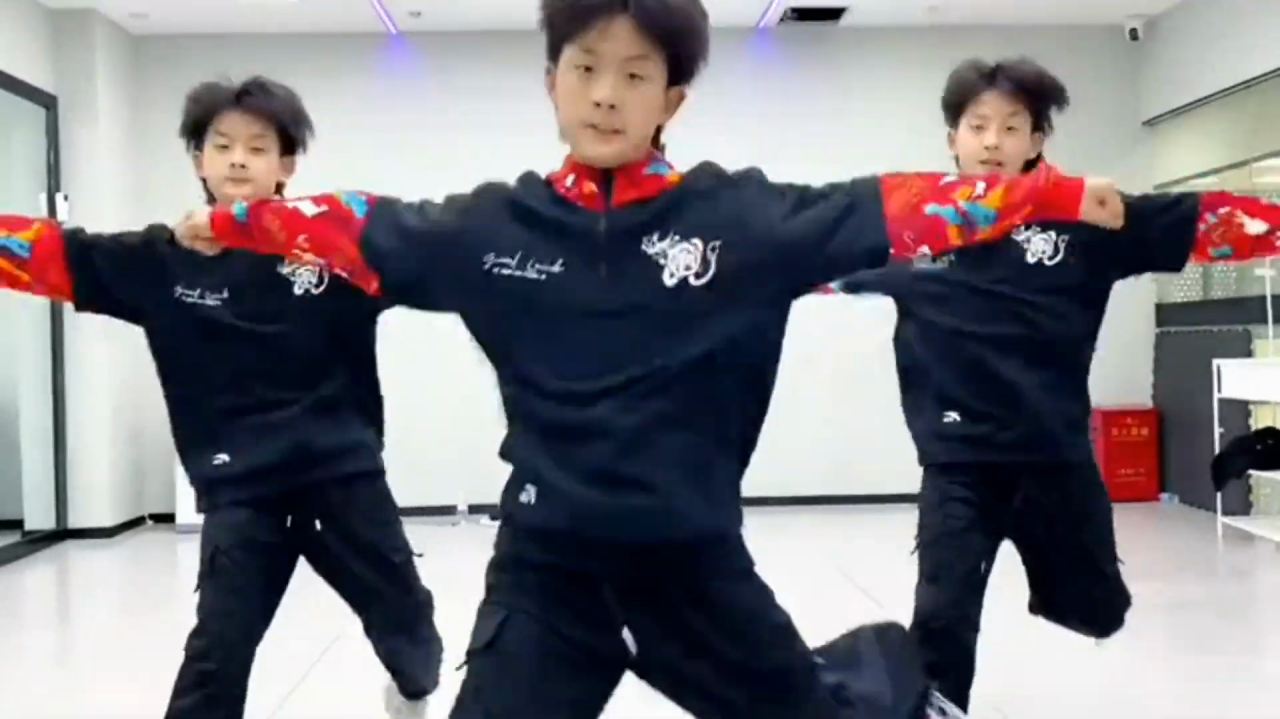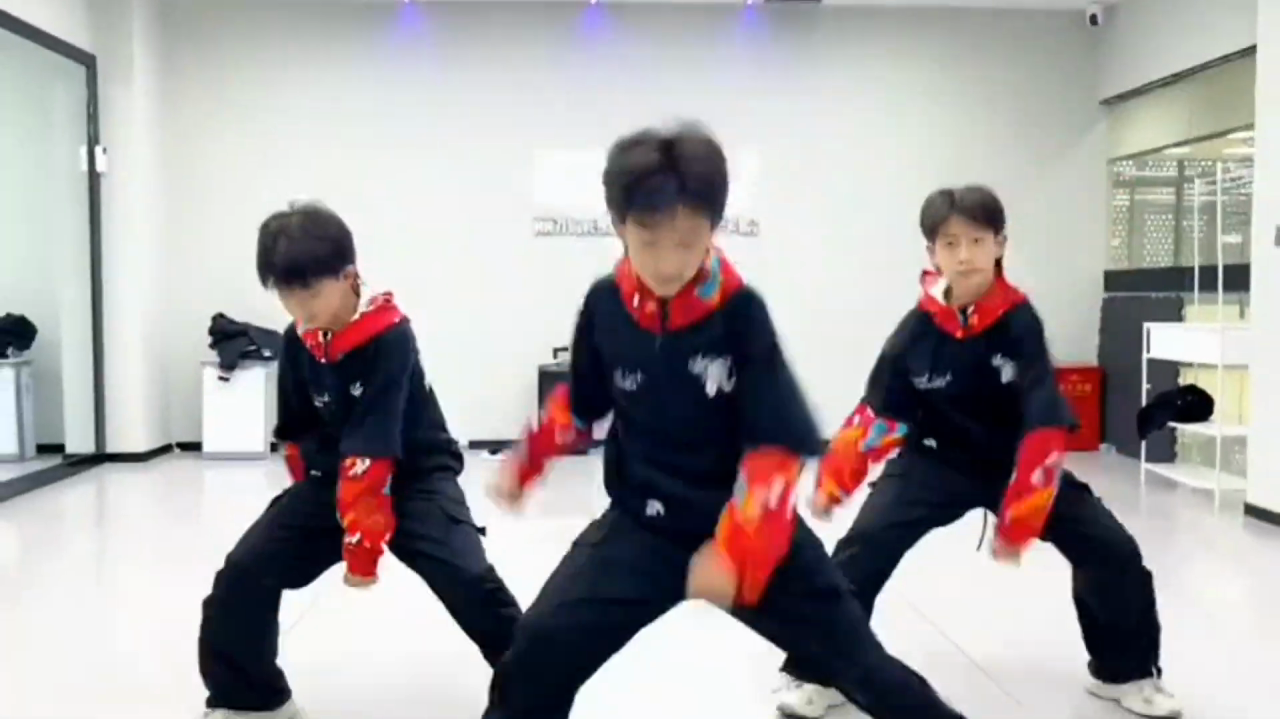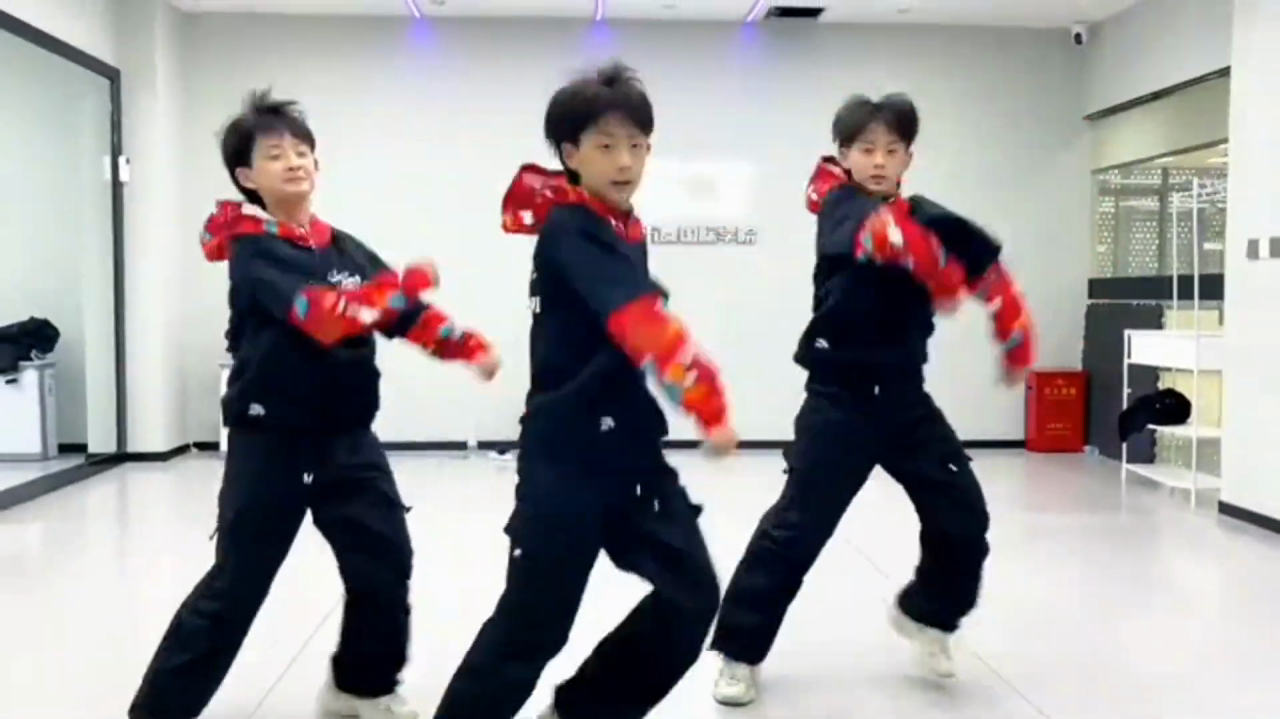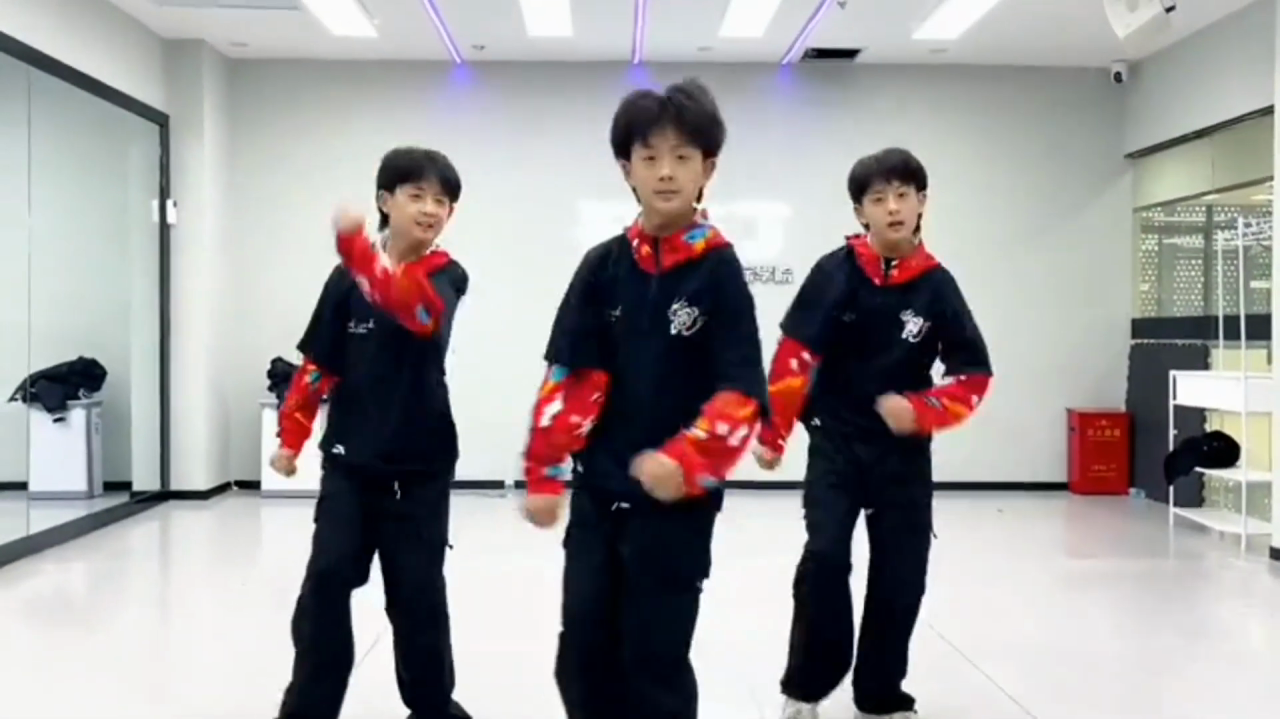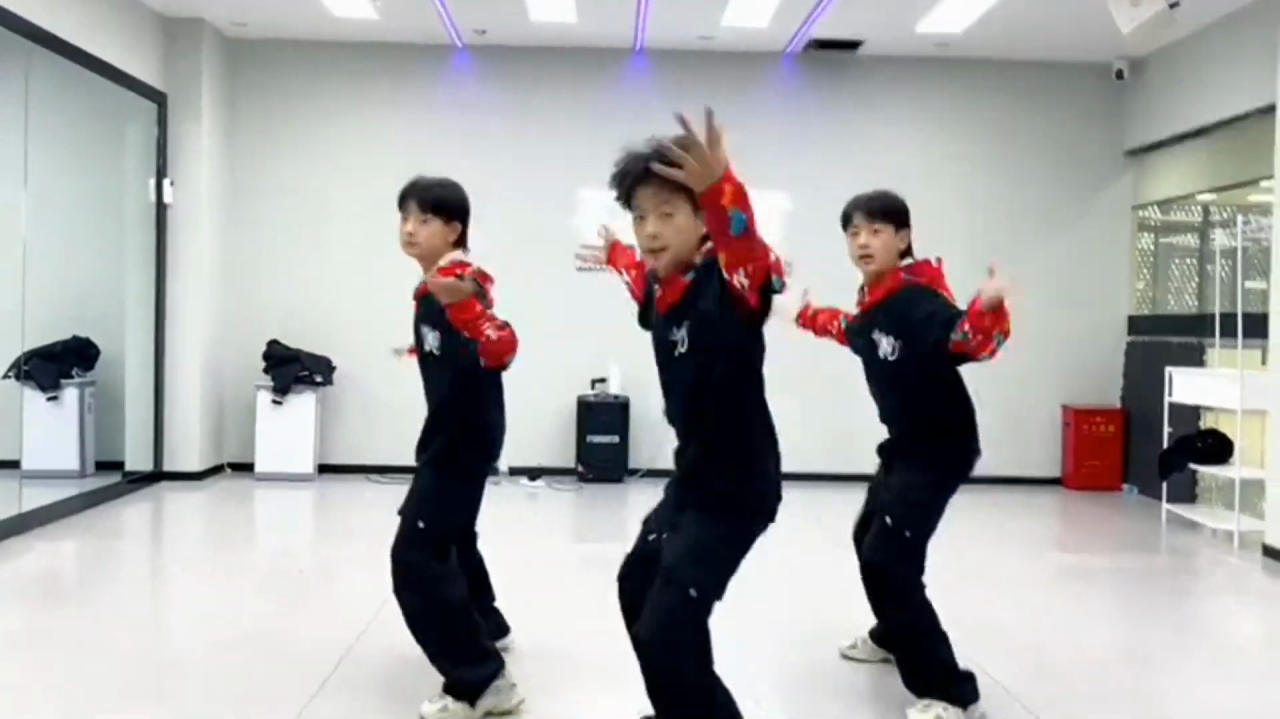
dt=1s
person 1, frame 1
left shoulder: (733, 211)
right shoulder: (507, 221)
left elbow: (887, 217)
right elbow: (369, 242)
left wrist: (1051, 194)
right wrist: (237, 224)
left hip: (695, 558)
right hip: (548, 560)
person 1, frame 2
left shoulder: (738, 314)
right shoulder: (604, 305)
left elbow: (783, 447)
right elbow: (581, 396)
left wrist: (742, 553)
right wrist: (527, 461)
left hip: (749, 523)
right hip: (647, 518)
left knee: (854, 661)
right knee: (545, 646)
person 1, frame 3
left shoulder: (619, 233)
right shoulder: (571, 228)
right elbow: (637, 318)
right wrist: (709, 401)
left hip: (625, 453)
right hip: (572, 459)
left knee: (690, 597)
right knee: (532, 621)
person 1, frame 4
left shoulder: (719, 267)
right shoulder: (603, 263)
left elbow: (740, 393)
right elbow: (571, 373)
left wrist: (685, 458)
right wrist: (542, 472)
left hip: (677, 493)
right hip: (597, 484)
left knee: (656, 651)
right knee: (587, 636)
person 1, frame 5
left shoulder: (721, 276)
right shoulder: (664, 279)
left elbow: (758, 274)
left wrist: (722, 191)
right wrist: (618, 257)
left hip: (734, 490)
right hip: (694, 481)
left knee: (669, 629)
right knee: (638, 586)
person 2, frame 1
left shoulder: (1081, 214)
left elbow: (1204, 220)
left hip: (1058, 457)
right hip: (957, 459)
left knee: (1093, 606)
right knee: (943, 620)
left ankle: (1062, 570)
person 2, frame 2
left shoulder: (1020, 320)
right shoulder: (919, 326)
left elbow: (1046, 423)
right elbow: (878, 411)
left wrist: (1022, 522)
right wrist: (835, 481)
left hip: (1015, 456)
right hip: (935, 459)
left knee: (1112, 552)
right knee: (866, 545)
left ankle: (1125, 669)
right ankle: (815, 673)
person 2, frame 3
left shoulder: (932, 219)
right shoulder: (841, 206)
left elbow: (985, 266)
right elbow: (880, 229)
left wrist: (1016, 336)
right wrist: (936, 268)
left hip: (905, 397)
right hip: (842, 395)
left knee: (961, 512)
right knee: (799, 524)
left ankle: (925, 613)
right ankle: (739, 650)
person 2, frame 4
left shoulder: (939, 283)
right shoulder: (835, 272)
left elbow: (972, 374)
right elbow: (797, 355)
left wrist: (922, 411)
right wrist: (774, 430)
left hip: (906, 450)
right hip: (838, 443)
left knee: (900, 576)
right knee: (824, 563)
person 2, frame 5
left shoulder: (918, 297)
right shoulder: (874, 301)
left elbow: (970, 339)
left wrist: (987, 310)
right wrist: (812, 317)
left hip: (939, 452)
right hip: (906, 448)
left knee: (888, 559)
right knee: (871, 542)
right ankle: (894, 634)
person 3, frame 1
right shoulder: (170, 254)
right elbow: (58, 256)
left hip: (344, 474)
right hip: (242, 492)
left knee: (400, 615)
right knee: (219, 650)
person 3, frame 2
left shoulder: (389, 343)
right shoulder: (298, 344)
left elbow: (374, 451)
left wrist: (364, 550)
right wrist: (306, 489)
left hip: (414, 478)
right hip: (332, 479)
left knee: (469, 579)
right knee: (242, 576)
person 3, frame 3
left shoulder: (341, 244)
right shoulder: (253, 248)
left elbow: (404, 313)
right elbow: (323, 315)
left wrist: (468, 346)
right wrist: (407, 282)
left hip: (346, 440)
right hip: (268, 445)
left knee: (384, 565)
right knee: (234, 585)
person 3, frame 4
left shoulder: (447, 275)
right shoulder: (347, 281)
left elbow: (423, 314)
right elbow: (317, 365)
left wrist: (363, 254)
right wrist: (290, 436)
left hip: (420, 471)
right hip: (349, 466)
left knee: (418, 598)
right knee: (328, 579)
person 3, frame 5
left shoulder: (460, 287)
right shoulder: (430, 288)
left elbow: (500, 349)
left wrist: (466, 310)
left hip: (459, 447)
right hip: (451, 442)
left knee: (418, 560)
right knee: (449, 544)
right ankle: (484, 628)
